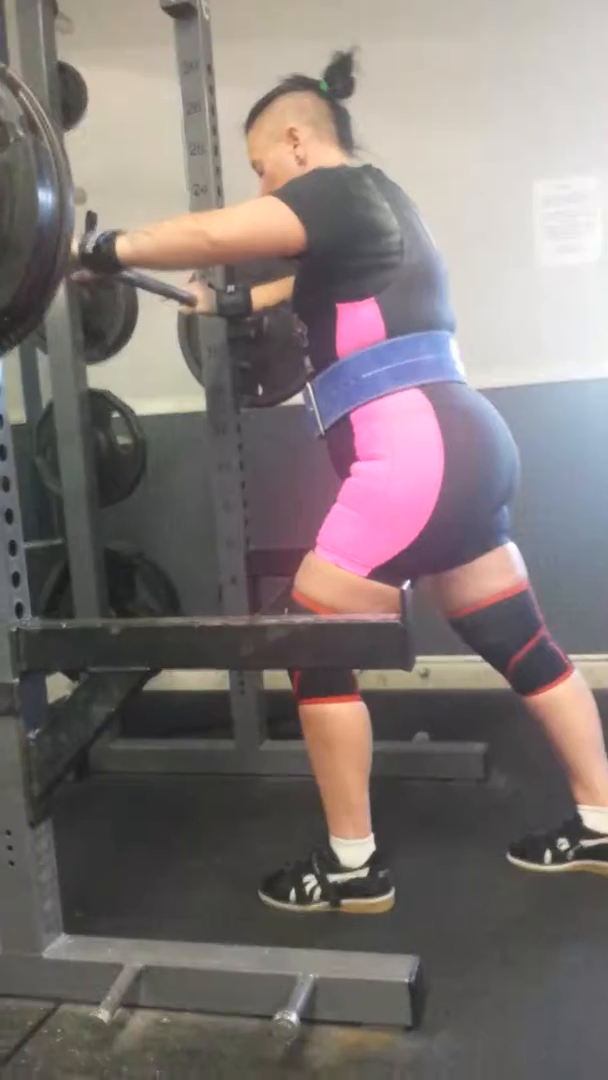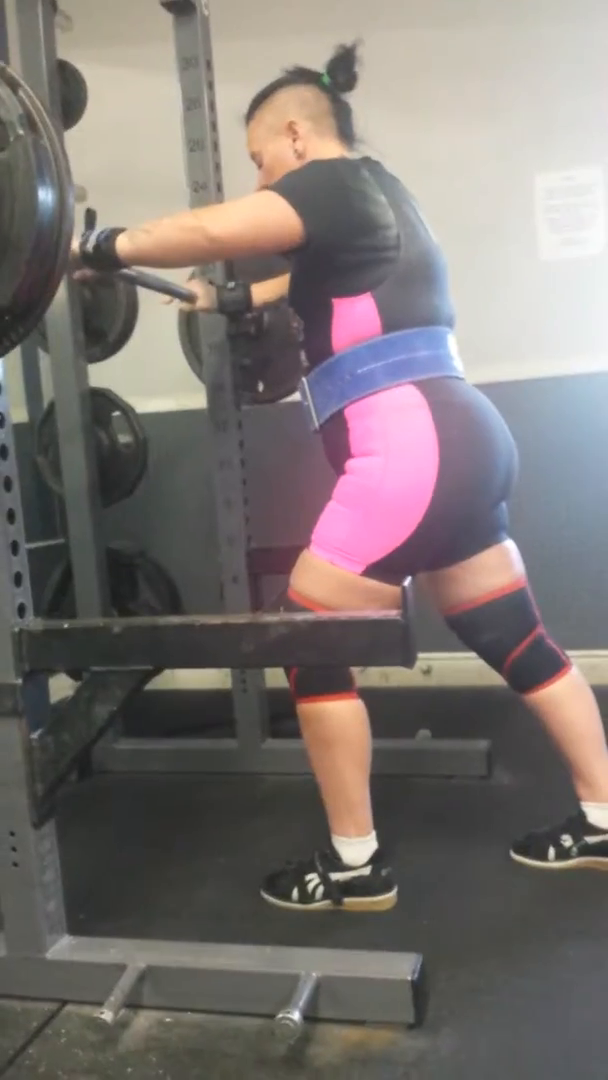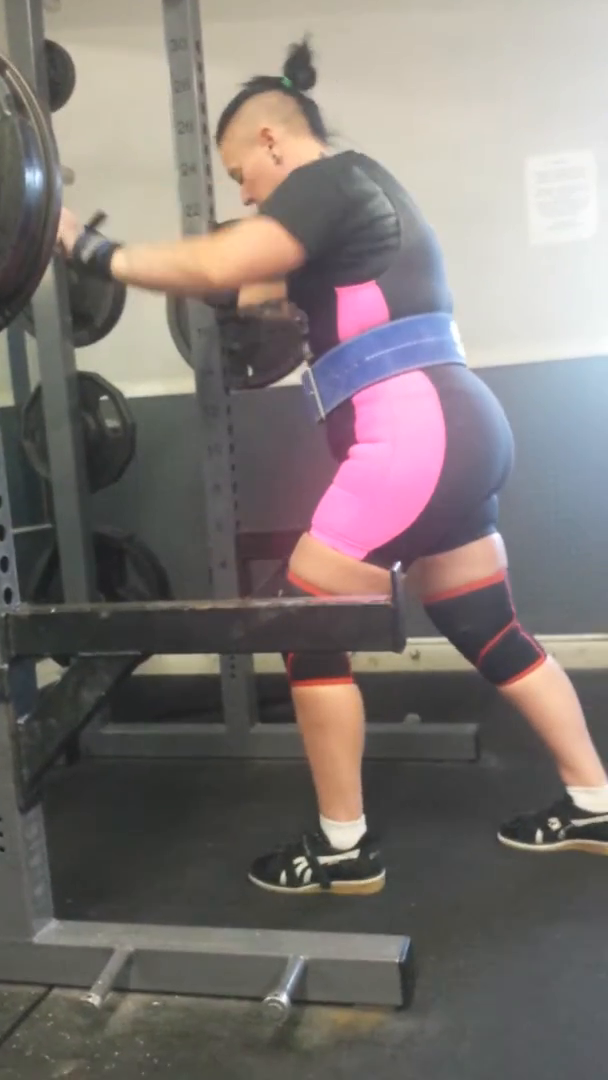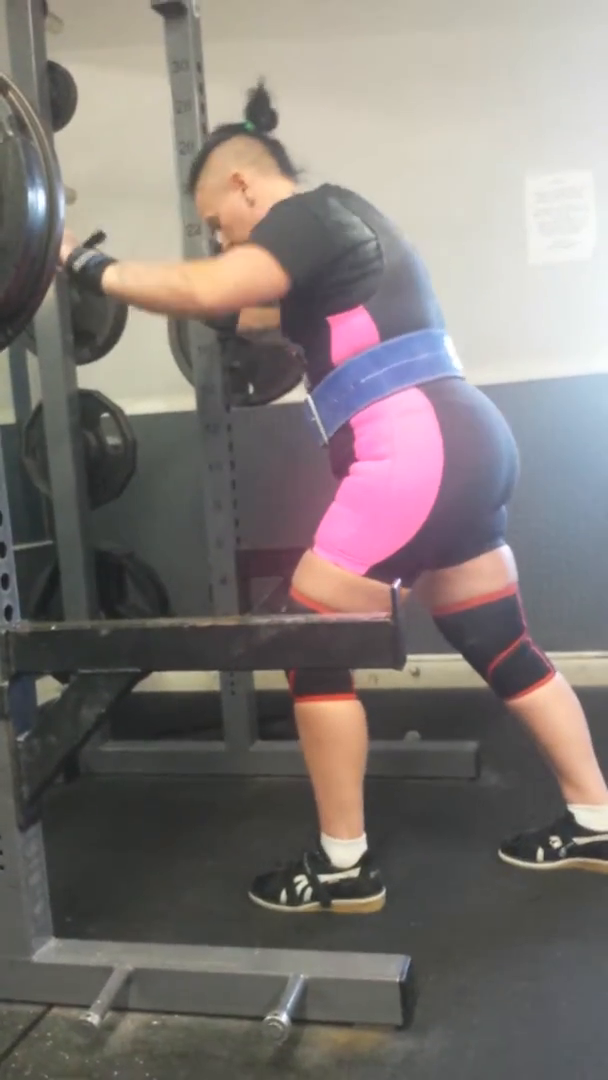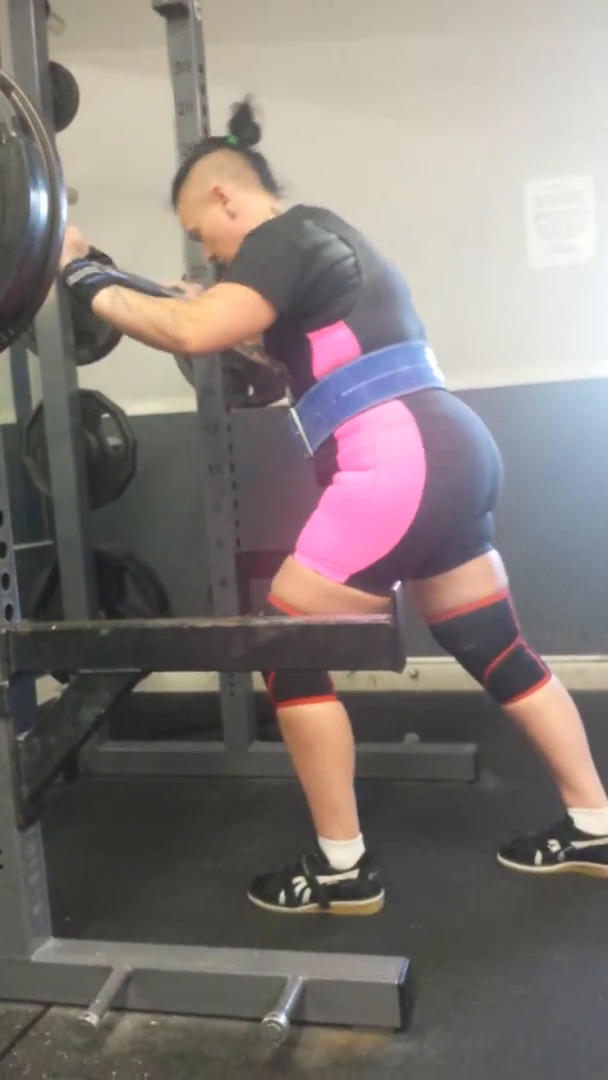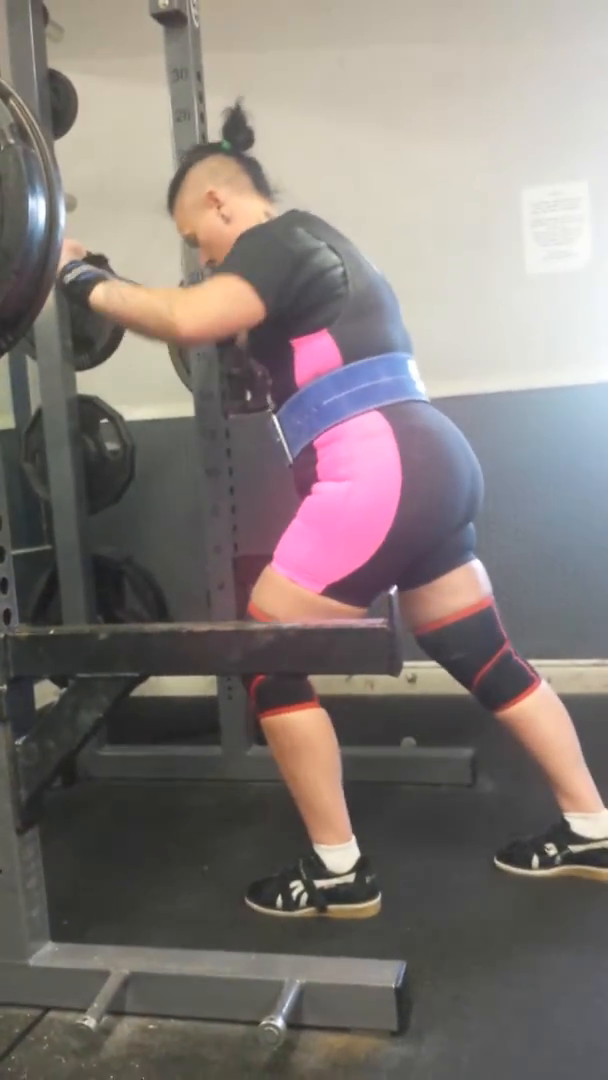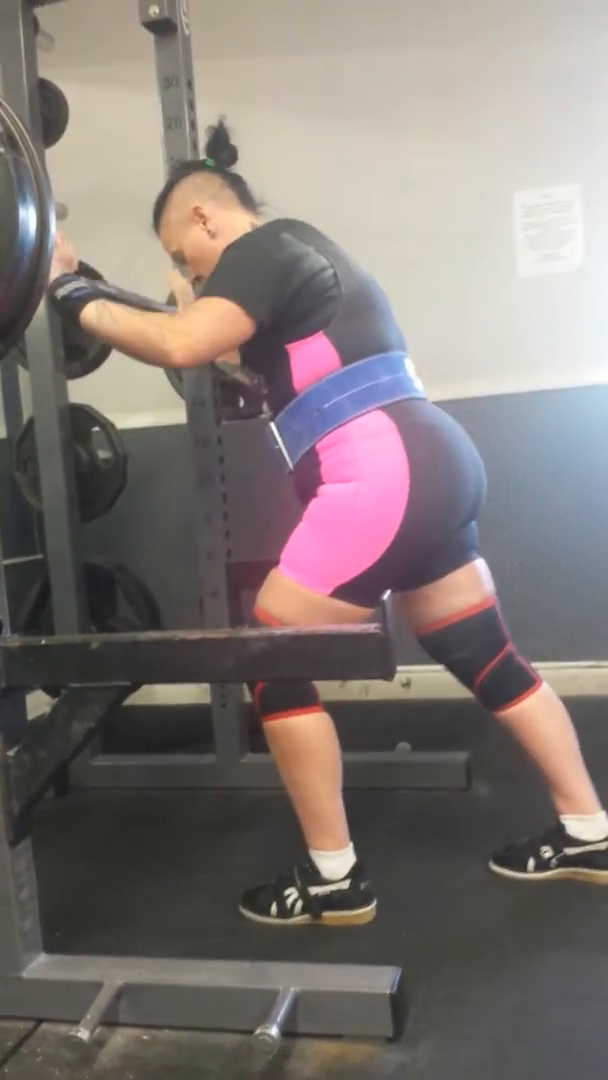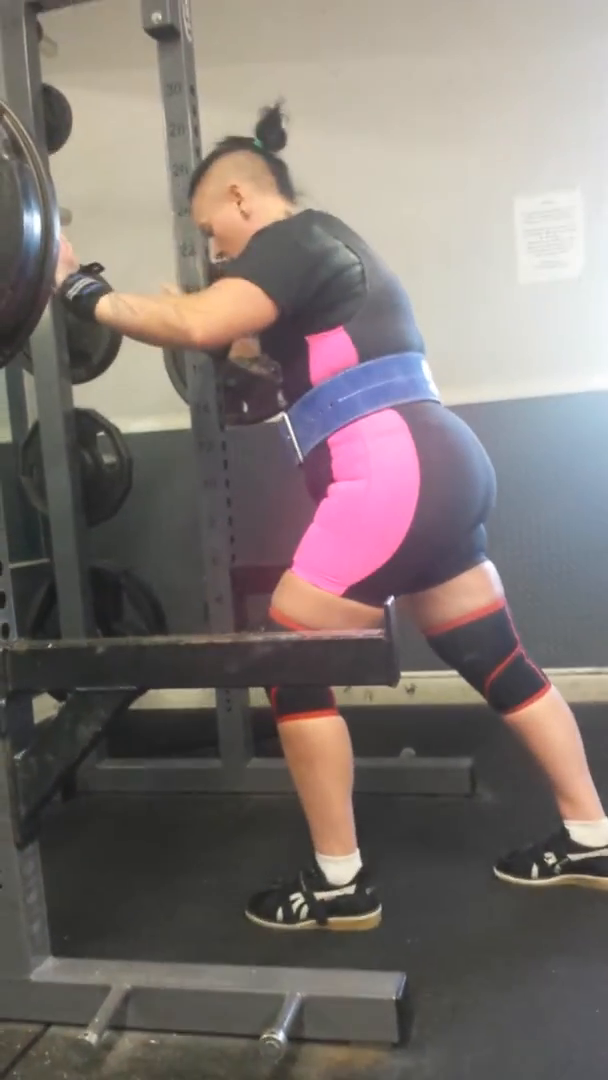
dt=0.4s
person 1, frame 1
left shoulder: (342, 189)
right shoulder: (371, 202)
left elbow: (217, 233)
left wrist: (104, 249)
right wrist: (232, 303)
left hip: (412, 453)
right hip: (462, 445)
right knee: (518, 643)
left ankle: (352, 865)
person 1, frame 2
left shoulder: (338, 183)
right shoulder: (370, 195)
left elbow: (216, 230)
left wrist: (103, 247)
right wrist: (233, 298)
left hip: (408, 451)
right hip: (460, 441)
right knee: (516, 641)
left ankle: (355, 863)
person 1, frame 3
left shoulder: (329, 181)
right shoulder: (358, 191)
left elbow: (219, 262)
right elbow: (307, 282)
left wrist: (96, 252)
right wrist: (237, 291)
left hip: (409, 437)
right hip: (457, 430)
right knee: (490, 632)
left ankle: (344, 848)
person 1, frame 4
left shoulder: (310, 214)
right shoulder: (340, 223)
left elbow: (204, 286)
right elbow: (304, 311)
left wrist: (89, 268)
right wrist: (236, 310)
left hip: (411, 454)
right hip: (463, 444)
right knee: (500, 646)
left ankle: (343, 865)
person 1, frame 5
left shoulder: (283, 238)
right shoulder: (321, 236)
left elbow: (195, 333)
left wrist: (87, 280)
right wrist: (211, 301)
left hip: (396, 466)
right hip: (449, 454)
right knee: (496, 651)
left ankle: (341, 868)
person 1, frame 6
left shoulder: (276, 241)
right shoulder: (315, 244)
left elbow: (188, 322)
left wrist: (81, 280)
right wrist: (218, 307)
left hip: (376, 476)
right hip: (433, 464)
left knee: (268, 661)
right knee: (484, 659)
left ankle: (338, 872)
person 1, frame 7
left shoulder: (263, 248)
right shoulder: (299, 252)
left elbow: (180, 344)
left wrist: (72, 295)
right wrist: (209, 338)
left hip: (380, 477)
right hip: (431, 464)
left knee: (273, 666)
right knee: (486, 658)
left ankle: (333, 880)
person 1, frame 8
left shoulder: (292, 239)
right shoulder: (325, 245)
left elbow: (200, 325)
left wrist: (83, 293)
right wrist: (223, 332)
left hip: (389, 476)
right hip: (441, 467)
right knee: (495, 661)
left ankle: (339, 883)
